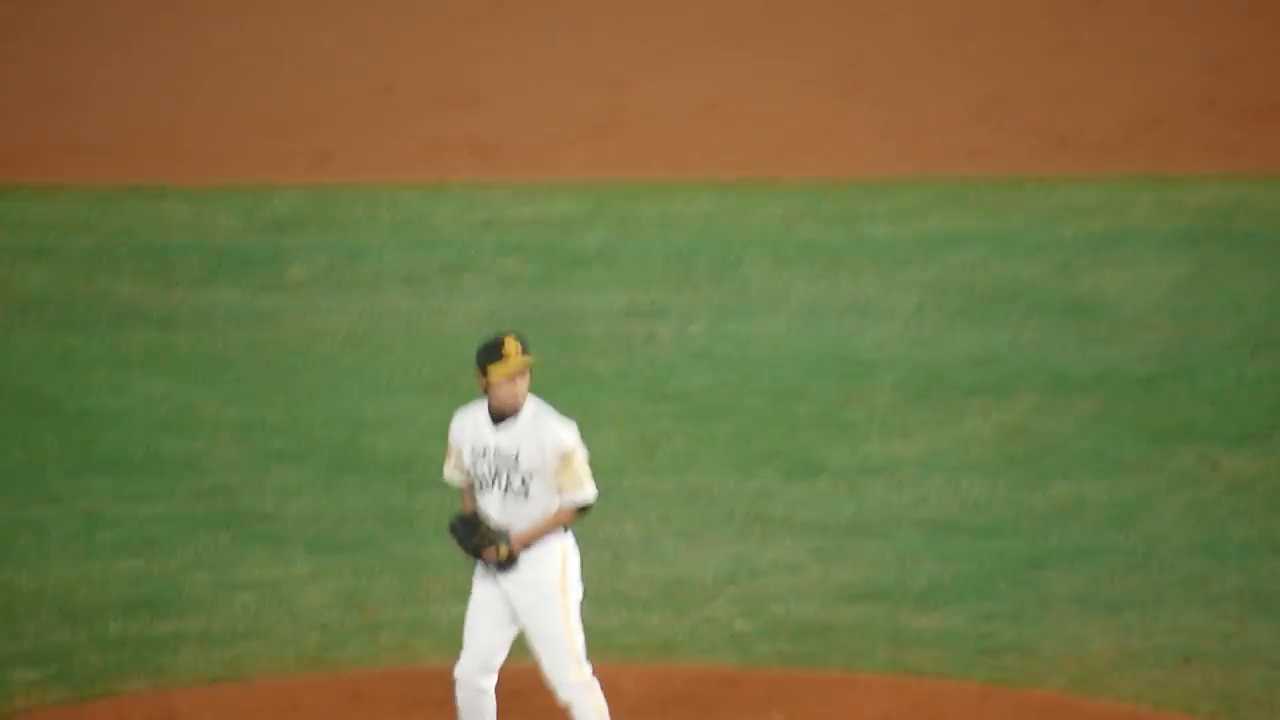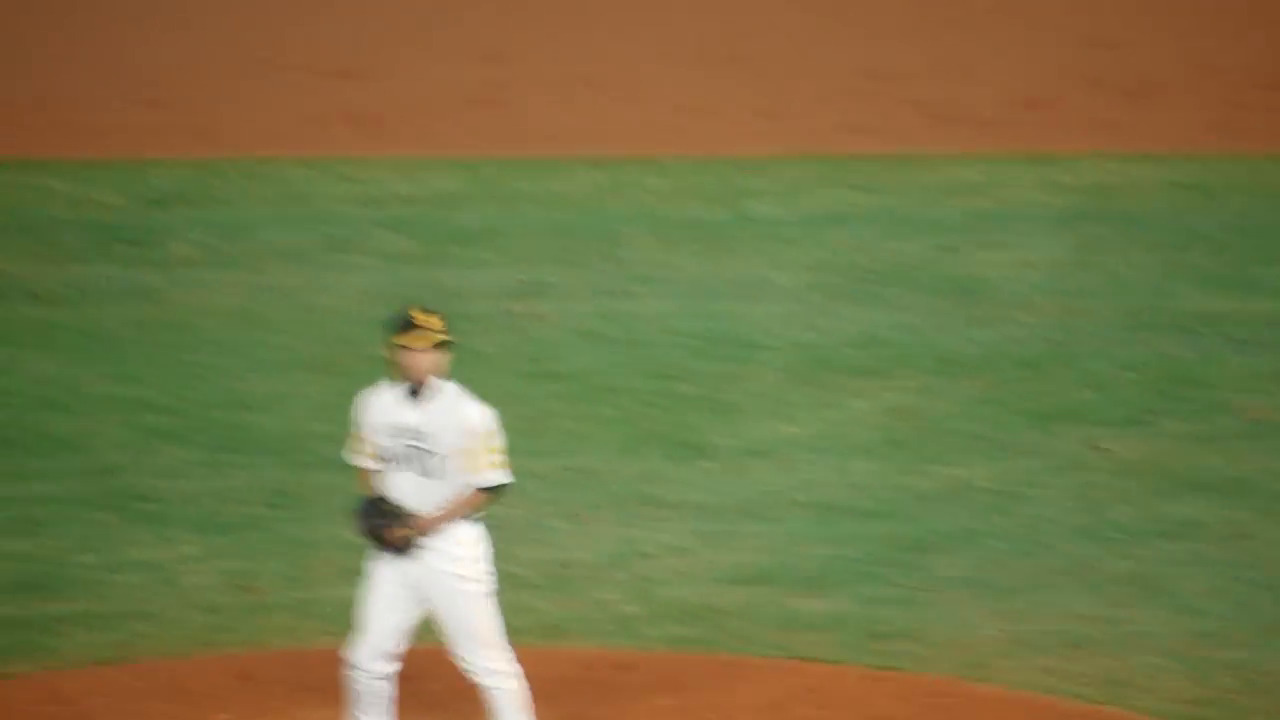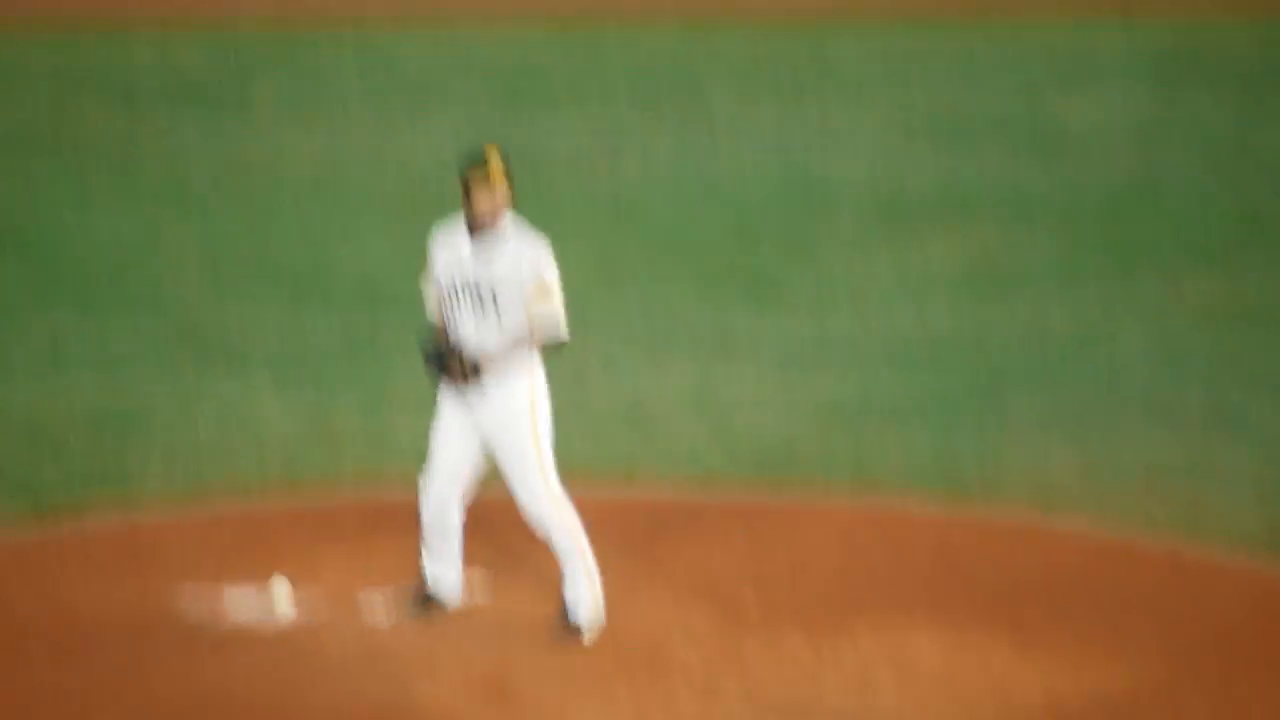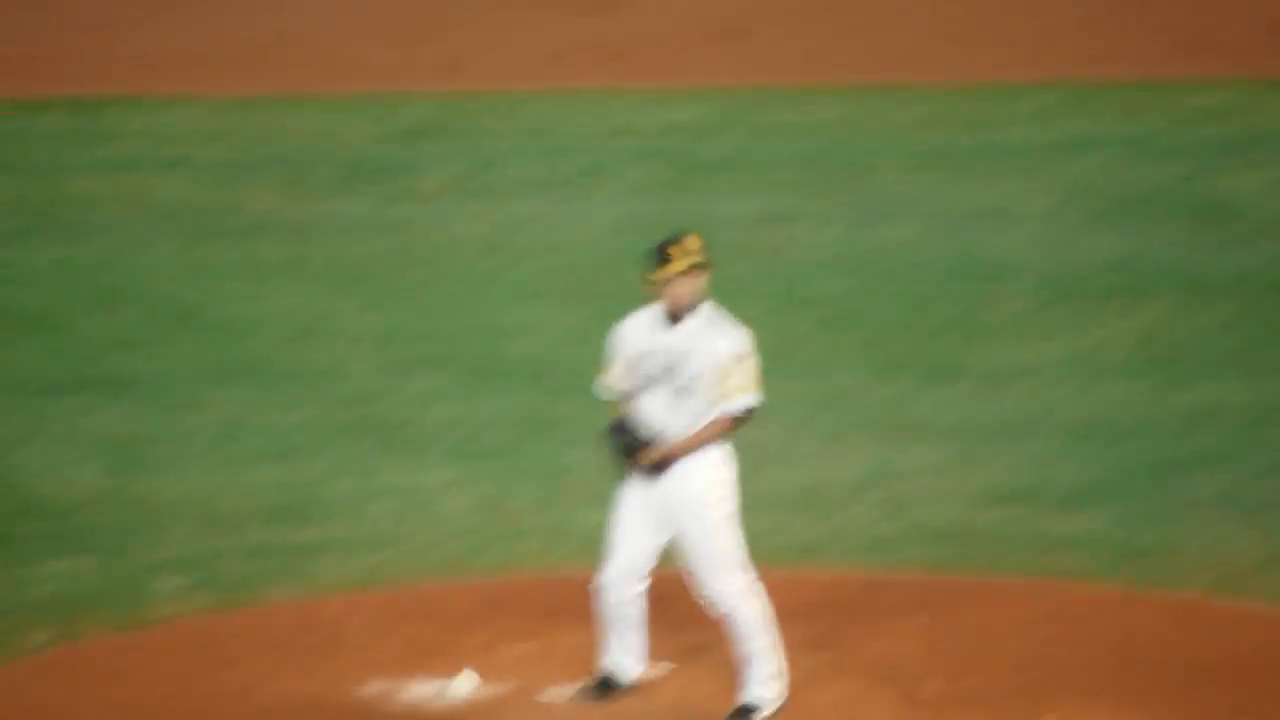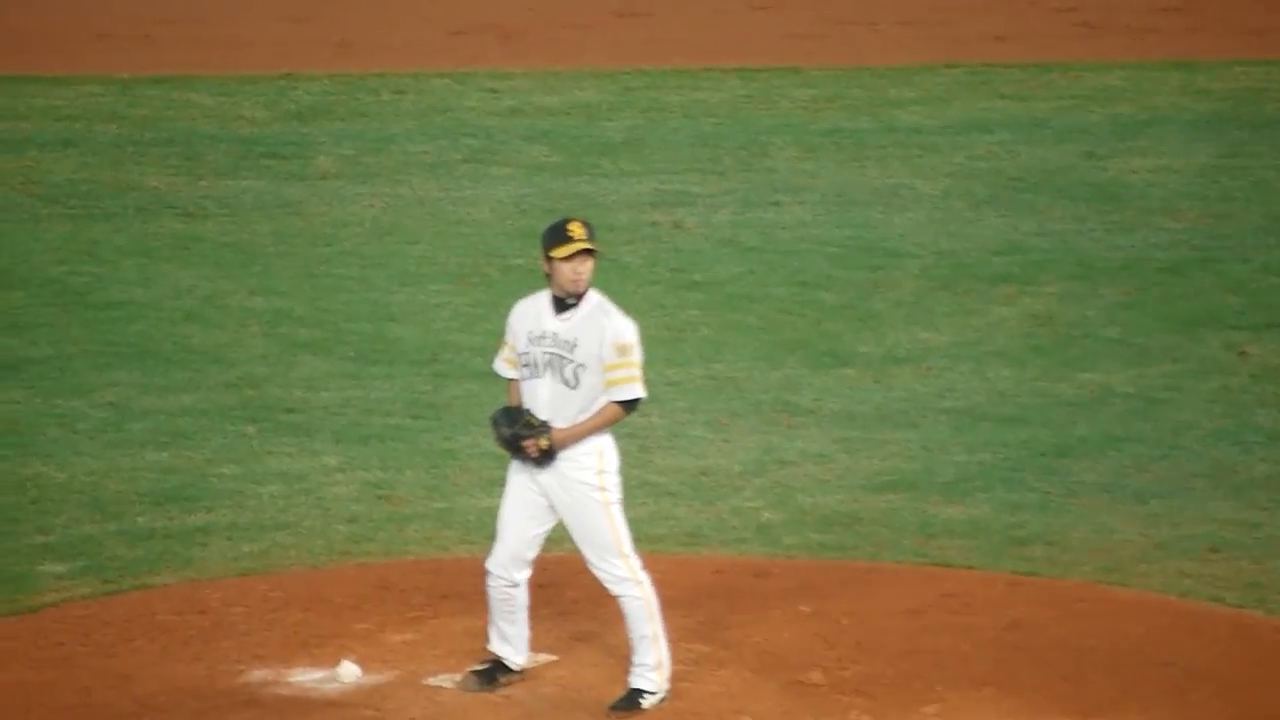
dt=0.5s
person 1, frame 1
left shoulder: (554, 431)
right shoulder: (463, 424)
left elbow: (578, 503)
left wrist: (518, 543)
left hip: (544, 563)
right hip: (493, 565)
left knee: (569, 675)
right knee: (472, 673)
person 1, frame 2
left shoulder: (466, 412)
right shoulder: (372, 404)
left elbow: (488, 486)
left wrist: (426, 524)
left hip: (451, 547)
right hip: (393, 549)
left knee: (487, 661)
right knee: (368, 656)
person 1, frame 3
left shoulder: (527, 251)
right shoulder: (444, 242)
left elbow: (547, 326)
left wrist: (487, 360)
right wrist: (445, 352)
left hip: (513, 385)
right hip: (461, 388)
left knee: (540, 496)
right knee: (439, 489)
left ankle: (584, 599)
right ankle: (442, 583)
person 1, frame 4
left shoulder: (725, 338)
right shoulder: (630, 330)
left elbow: (737, 412)
left wrist: (676, 448)
left hip: (699, 471)
right hip: (645, 472)
left knee: (728, 584)
right knee: (618, 577)
right ankle: (622, 668)
person 1, frame 5
left shoulder: (613, 325)
right shoulder: (523, 312)
left elbow: (624, 401)
left wrist: (562, 436)
left hip: (584, 459)
right hip: (529, 459)
left knee: (620, 571)
right knee: (504, 565)
left ankle: (651, 677)
right ankle: (508, 658)
